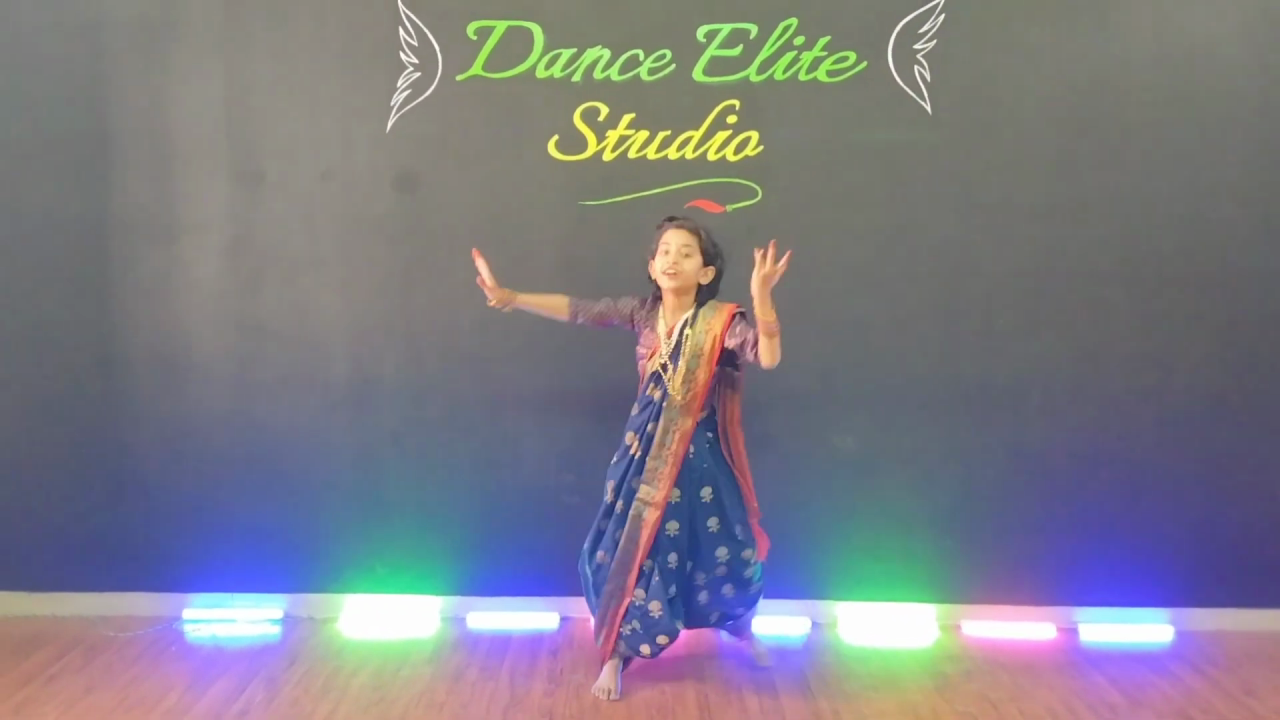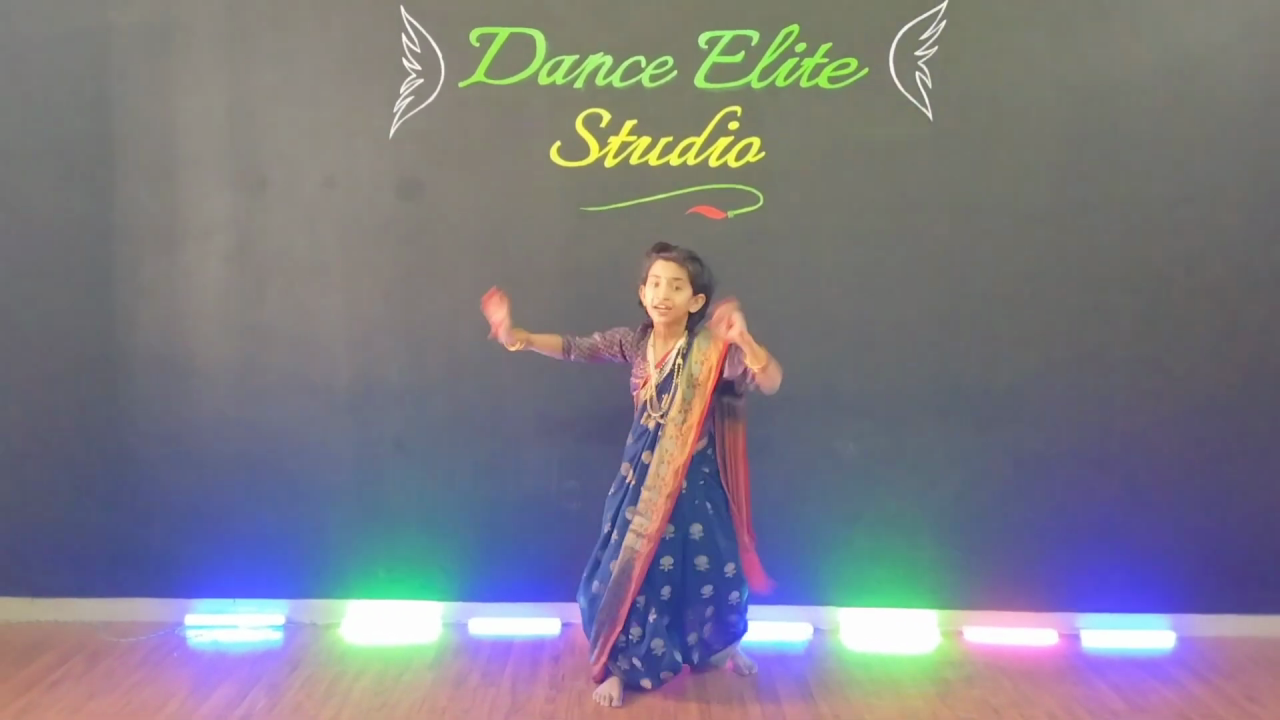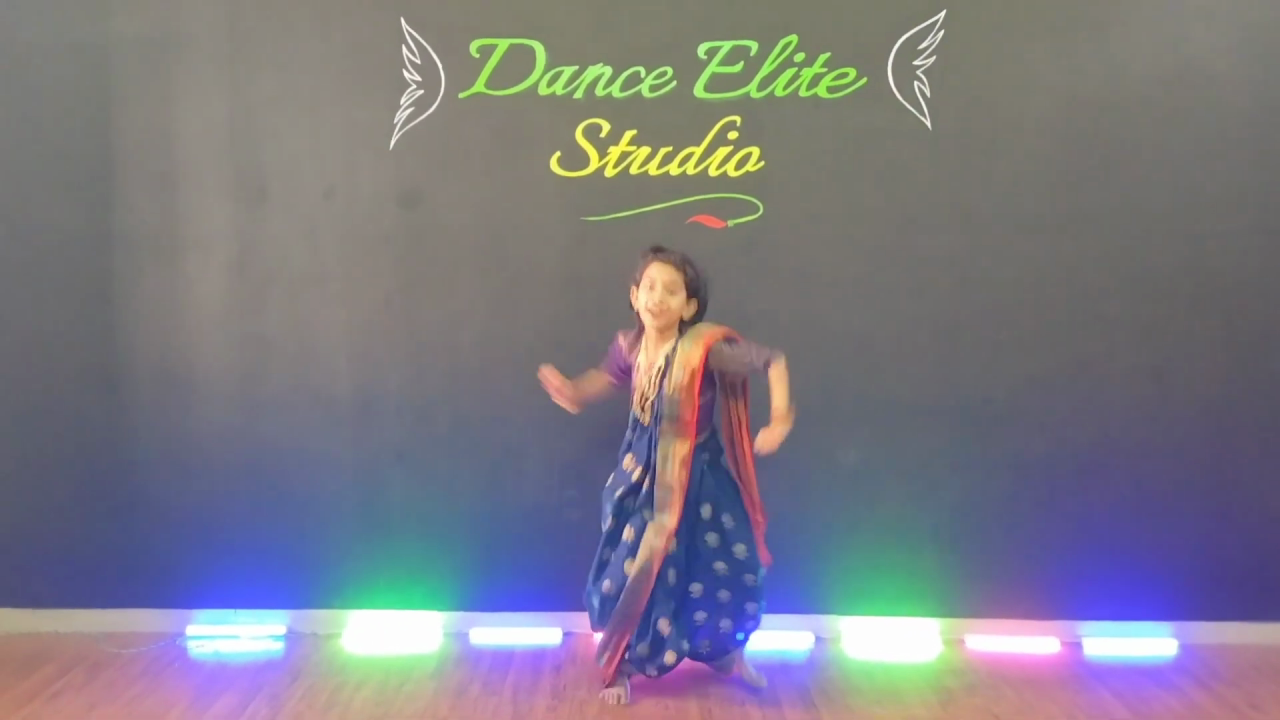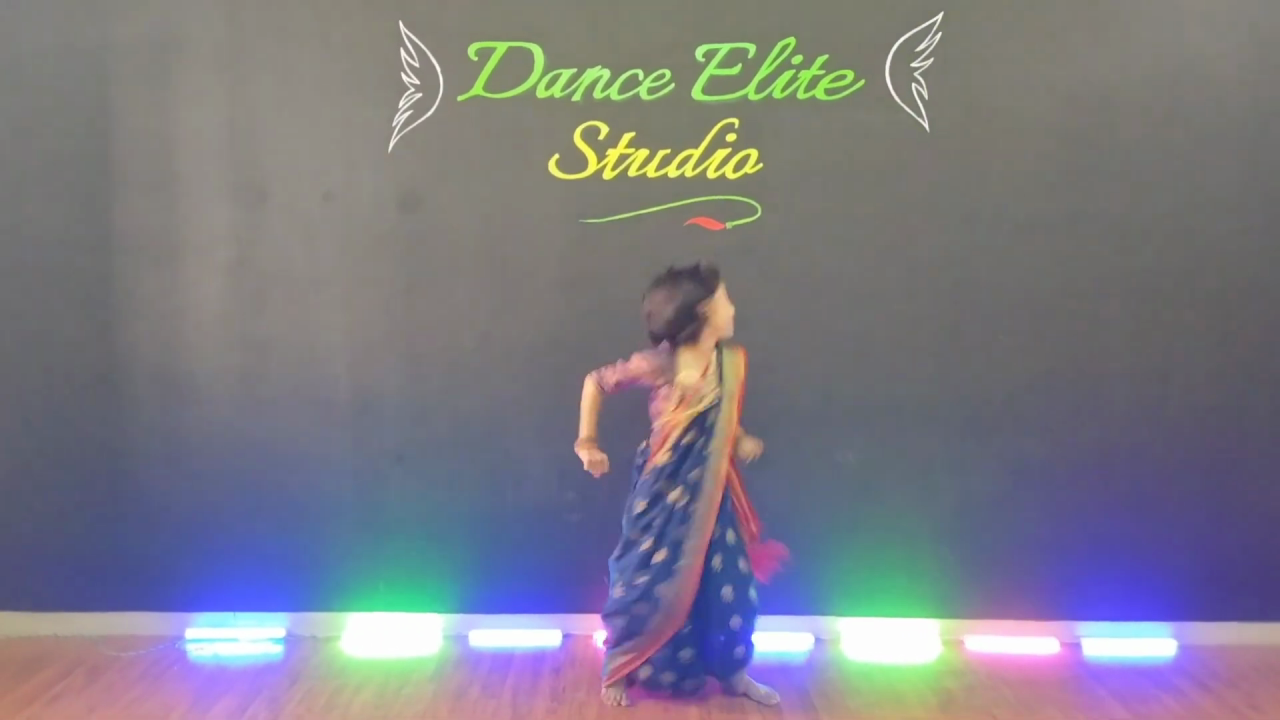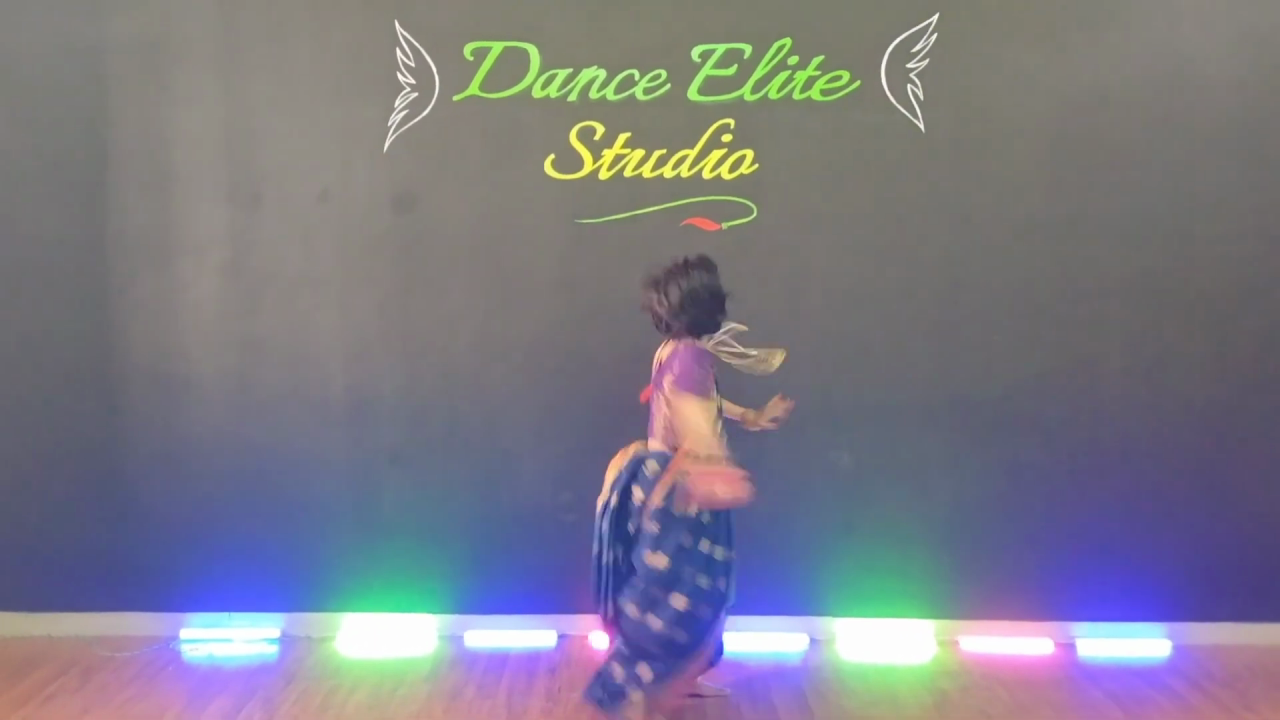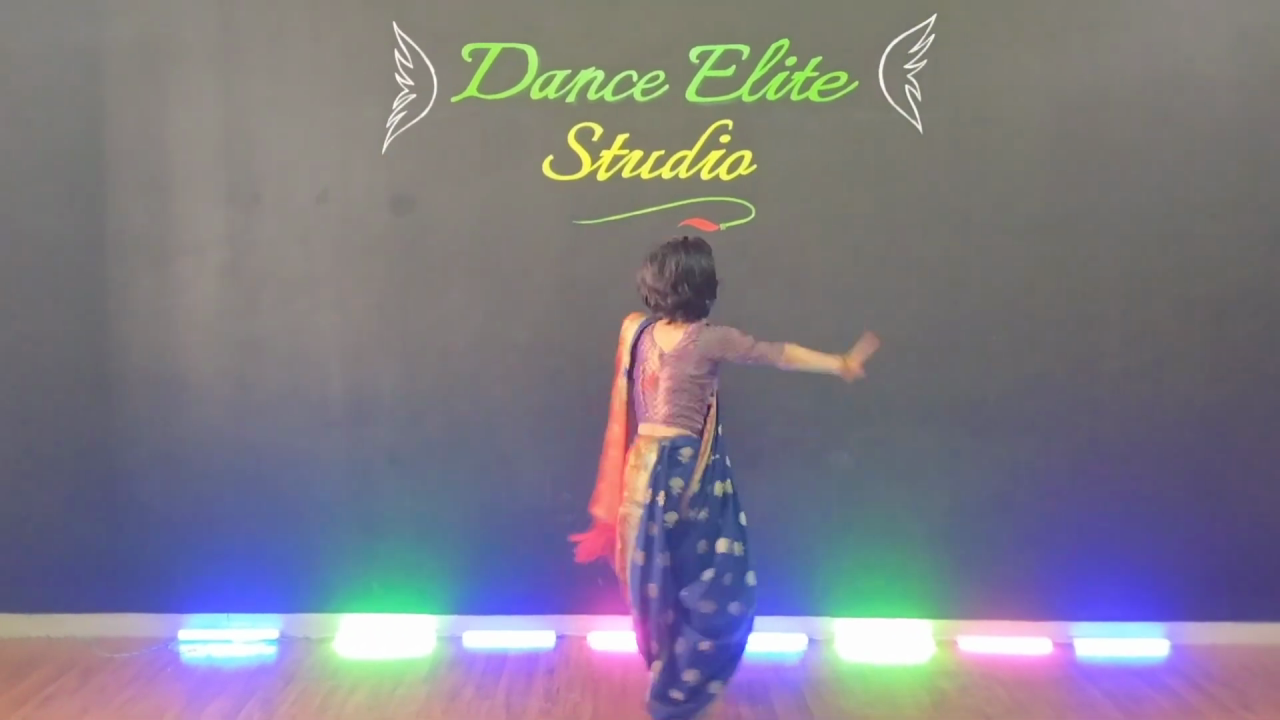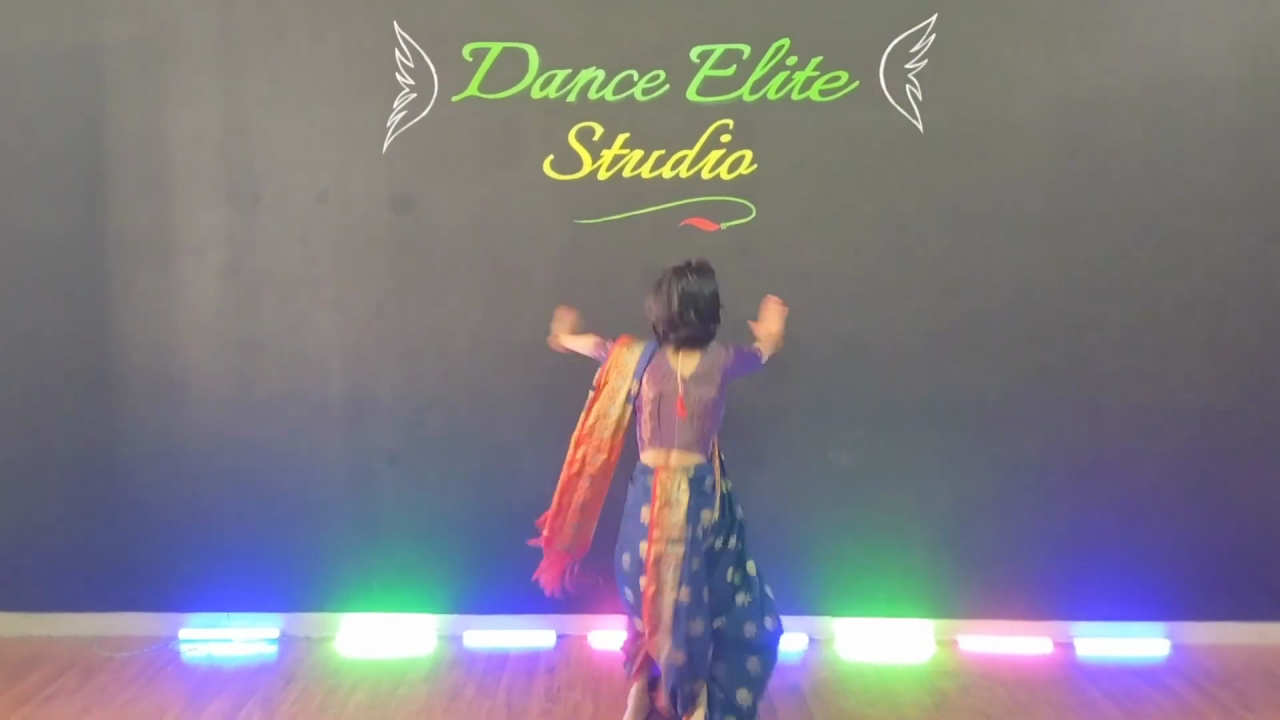
dt=0.2s
person 1, frame 1
left shoulder: (721, 321)
right shoulder: (640, 312)
left elbow: (768, 357)
right elbow: (576, 310)
left wrist: (761, 296)
right wrist: (507, 297)
left hip: (697, 450)
right hip: (643, 451)
left knee: (726, 545)
right knee: (624, 548)
left ankle: (738, 623)
right ankle: (616, 653)
person 1, frame 2
left shoulder: (714, 349)
right shoulder: (631, 342)
left elbow: (771, 381)
right elbow: (571, 348)
left wrist: (745, 341)
right wrist: (516, 335)
left hip: (694, 481)
right hip: (641, 478)
left knee: (713, 574)
right knee: (621, 573)
left ankle: (720, 647)
right ankle: (617, 668)
person 1, frame 3
left shoulder: (707, 347)
right shoulder: (630, 344)
left elbow: (773, 362)
right elbow: (611, 375)
left wrist: (780, 421)
right wrist: (574, 393)
left hip: (697, 474)
right hip: (642, 473)
left knee: (729, 564)
right knee: (630, 567)
left ankle: (726, 652)
right ankle: (623, 665)
person 1, frame 4
left shoulder: (732, 362)
right shoulder: (657, 362)
right elbow: (596, 381)
left wrist: (739, 441)
right wrist: (588, 439)
left hip: (709, 496)
right hip: (663, 492)
left knee: (729, 586)
right knee: (652, 586)
left ankle: (731, 673)
right ankle: (625, 670)
person 1, frame 5
left shoulder: (677, 350)
right shoulder: (692, 355)
right elbow: (692, 403)
left wrist: (753, 417)
right wrist: (711, 463)
left hip: (666, 483)
right hip: (671, 487)
left knee: (698, 586)
right knee: (682, 596)
left ankle: (678, 676)
person 1, frame 6
left shoulder: (636, 330)
right shoulder: (708, 338)
right elbow: (776, 354)
right wrist: (841, 363)
left hip: (643, 466)
right hip: (691, 472)
left knee: (667, 584)
right knee: (717, 586)
left ankle: (671, 681)
person 1, frame 7
left shoulder: (631, 355)
right shoulder: (717, 360)
left elbow: (595, 346)
right elbow: (758, 354)
left wrist: (566, 336)
right wrist: (768, 335)
left hip: (643, 492)
right hip: (698, 498)
left knee: (649, 601)
right knee: (714, 606)
